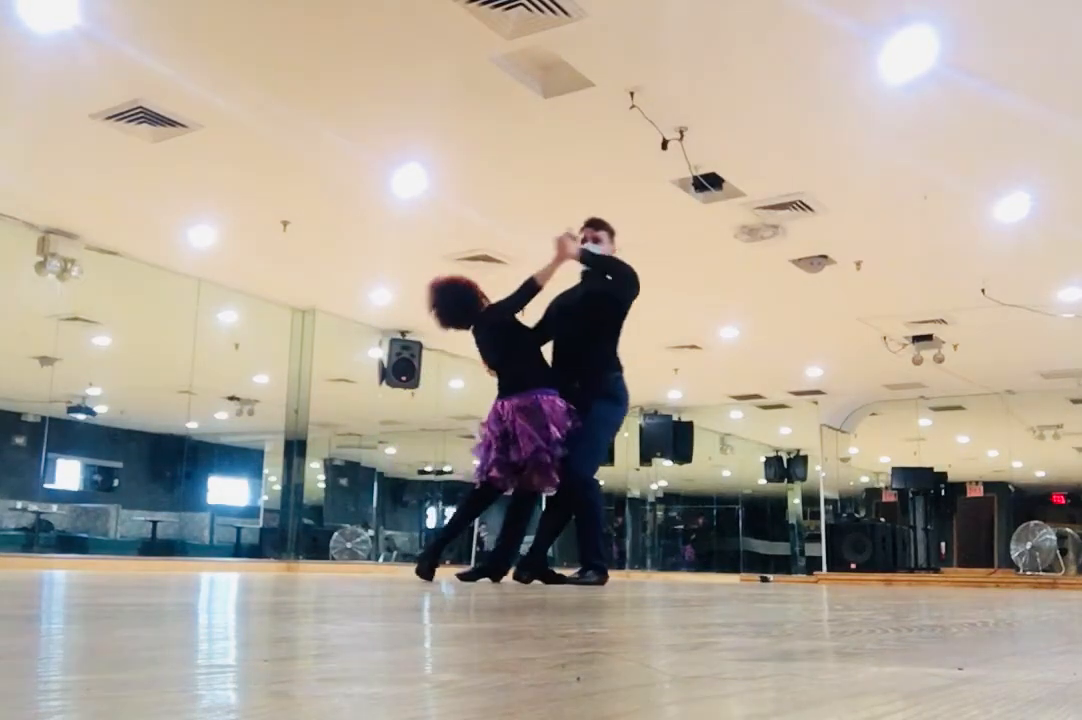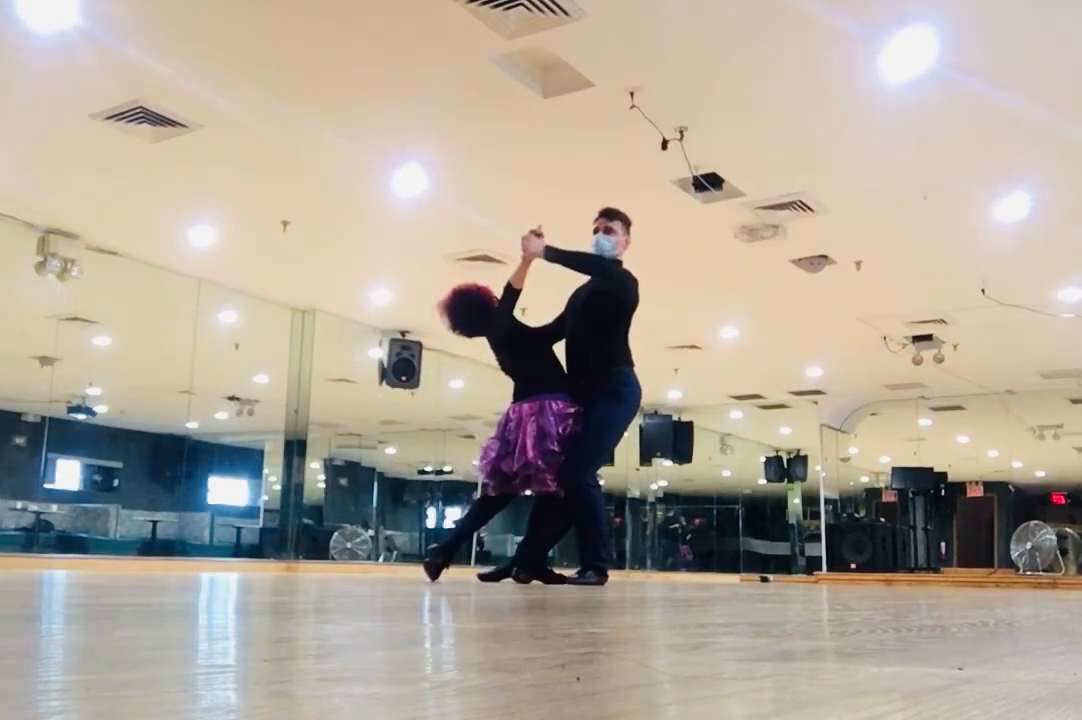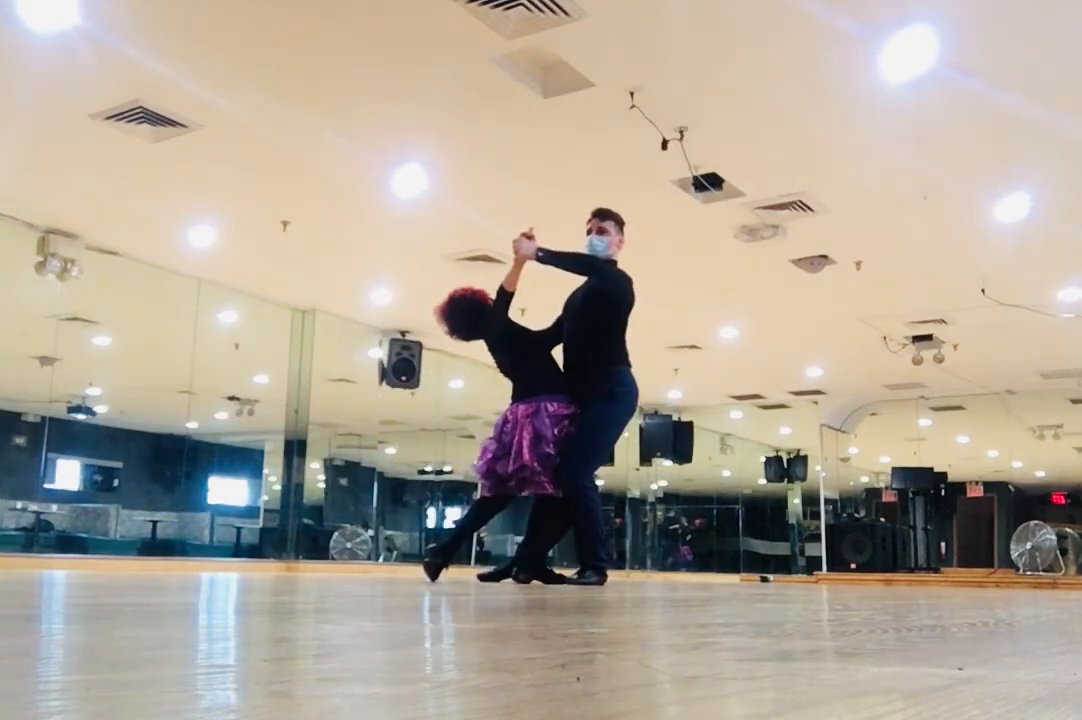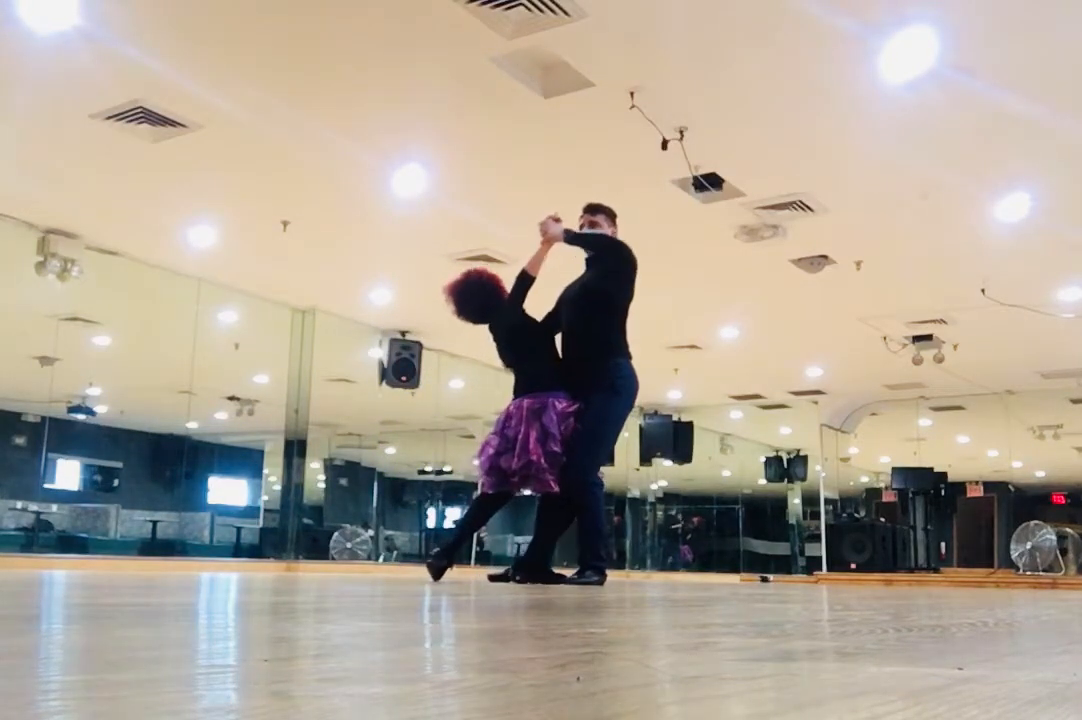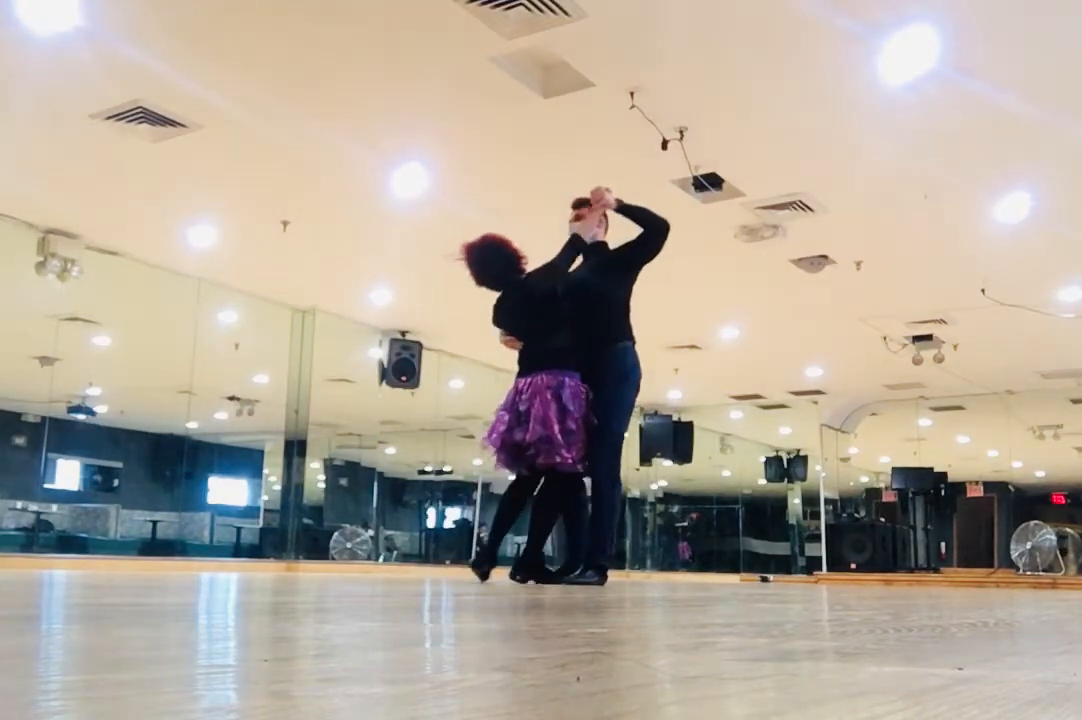
dt=0.5s
person 1, frame 1
left shoulder: (614, 289)
right shoulder: (565, 299)
left elbow: (629, 279)
right elbow: (533, 337)
left wrist: (588, 253)
left hip: (604, 392)
right hip: (567, 396)
left knee: (576, 472)
right knee: (560, 473)
left ankle: (594, 565)
right ankle: (535, 560)
person 1, frame 2
left shoulder: (622, 282)
right shoulder: (582, 292)
left elbow: (600, 267)
right elbow: (554, 331)
left wrist: (545, 251)
left hip: (614, 389)
right hip: (584, 394)
left knee: (578, 473)
right knee: (561, 474)
left ankle: (595, 566)
right ankle: (528, 559)
person 1, frame 3
left shoulder: (616, 281)
right shoulder: (580, 294)
left elbow: (592, 266)
right elbow: (555, 334)
left wrist: (537, 253)
left hip: (612, 390)
right hip: (582, 394)
left knee: (575, 473)
right knee: (557, 474)
left ankle: (594, 566)
right ankle: (528, 560)
person 1, frame 4
left shoulder: (617, 273)
right shoulder: (574, 289)
left elbow: (621, 252)
right elbow: (547, 326)
left wrist: (565, 236)
left hip: (612, 382)
right hip: (578, 387)
left knee: (581, 470)
right knee: (559, 471)
left ankle: (593, 565)
right ankle: (534, 562)
person 1, frame 5
left shoulder: (619, 261)
right shoulder: (568, 279)
left elbow: (658, 229)
left wrist: (614, 205)
left hip: (615, 367)
right hip: (576, 373)
left knee: (603, 465)
left ankle: (595, 564)
right ankle: (570, 557)
person 2, frame 1
left shoulder: (484, 331)
right shoulder: (493, 317)
left elbow: (523, 343)
right elbow: (526, 293)
right wrist: (561, 257)
left hip: (510, 408)
right hip: (536, 404)
left knee: (491, 485)
right knee: (529, 486)
left ankle: (434, 551)
right ankle: (496, 561)
person 2, frame 2
left shoulder: (504, 334)
right shoulder: (501, 326)
left elbow: (549, 333)
right elbow: (509, 298)
right wrist: (528, 258)
left hip: (529, 411)
right hip: (547, 409)
left knee: (500, 491)
right knee: (551, 488)
left ankle: (445, 551)
right ankle: (529, 562)
person 2, frame 3
left shoulder: (500, 337)
right shoulder: (498, 329)
left elbow: (550, 337)
right elbow: (502, 299)
right wrist: (520, 260)
left hip: (527, 412)
right hip: (545, 412)
left knee: (500, 492)
right knee: (554, 491)
left ankle: (443, 551)
right ankle: (529, 562)
person 2, frame 4
left shoulder: (504, 326)
right shoulder: (508, 318)
right elbow: (521, 285)
right wrist: (547, 243)
left hip: (529, 407)
right hip: (549, 406)
left knee: (499, 488)
right knee: (562, 486)
left ankle: (447, 552)
person 2, frame 5
left shoulder: (504, 305)
right shoulder: (537, 284)
right elbow: (572, 248)
right wrist: (597, 212)
left hip: (527, 387)
right hip: (557, 384)
left knee: (528, 476)
right knee: (560, 474)
left ankle: (489, 553)
right ankle: (530, 559)
